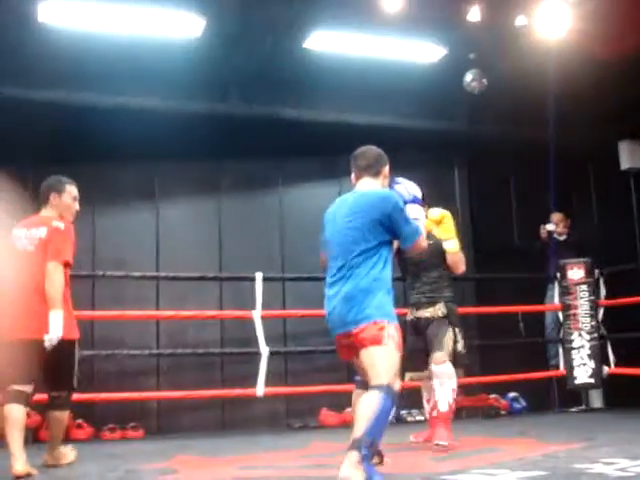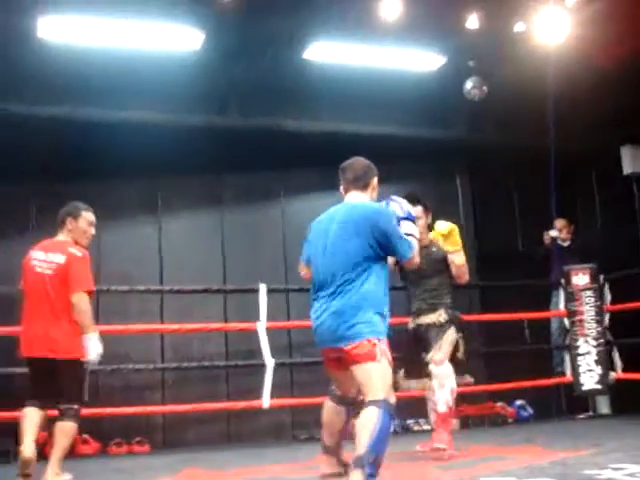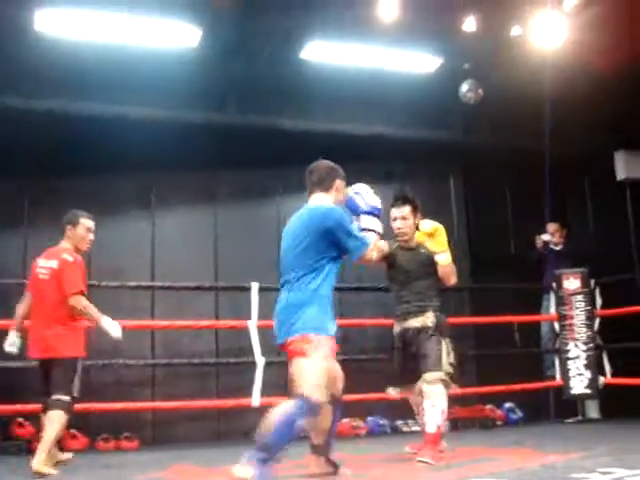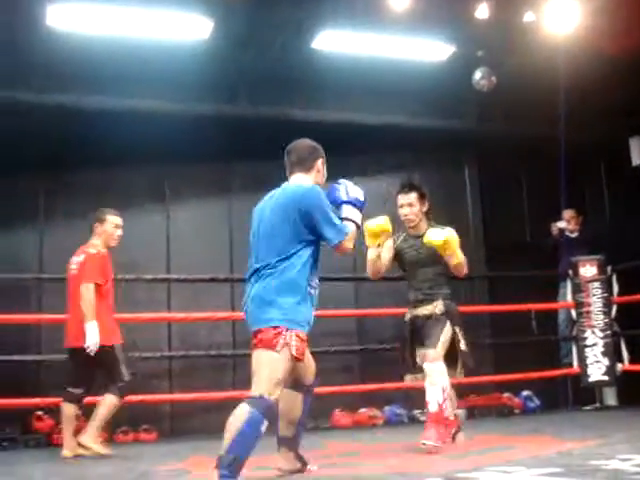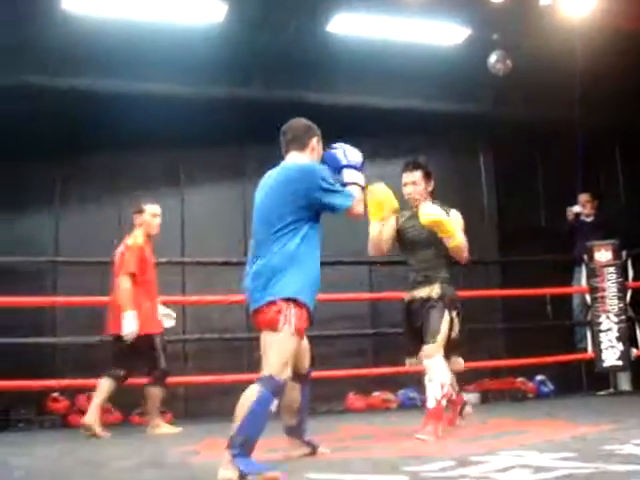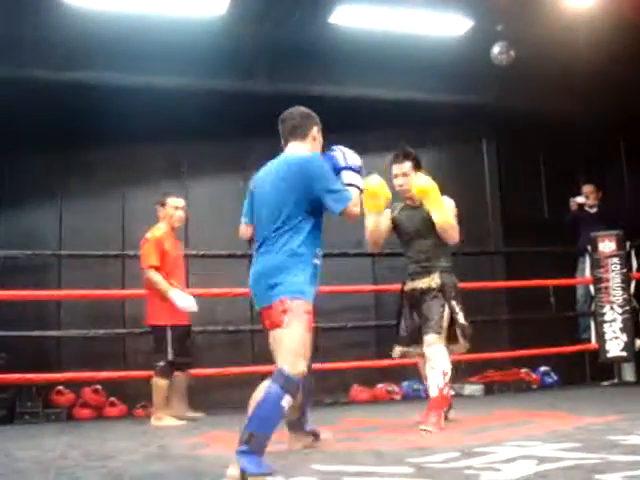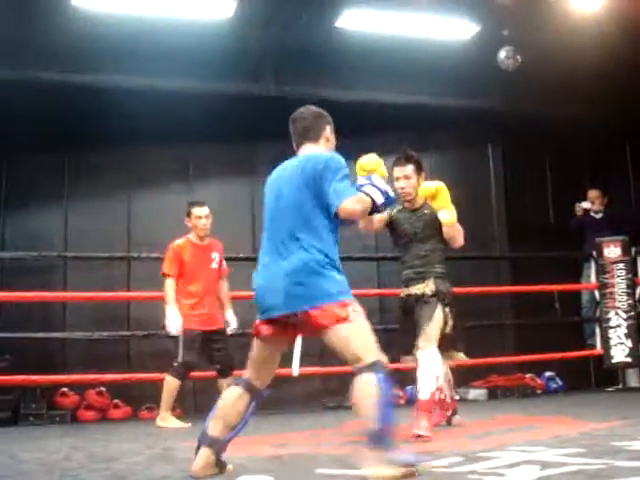
dt=0.3s
person 1, frame 1
left shoulder: (334, 209)
right shoulder: (386, 199)
right elbow: (418, 244)
right wrist: (412, 206)
left hip: (338, 309)
right hip: (369, 308)
left knee: (370, 379)
right knee: (385, 386)
left ankle: (364, 447)
person 1, frame 2
left shoulder: (320, 222)
right shoulder: (377, 214)
left elbow: (306, 272)
right elbow: (411, 260)
right wrist: (406, 222)
left hip: (325, 322)
right hip: (359, 322)
left knee: (345, 393)
right knee: (381, 400)
person 1, frame 3
left shoulder: (297, 219)
right shoulder: (333, 214)
right elbow: (370, 255)
right wrist: (370, 216)
left hip: (296, 318)
right hip: (308, 320)
left knee: (334, 387)
right knee: (311, 399)
person 1, frame 4
left shoulder: (267, 202)
right shoulder: (310, 195)
right elbow: (344, 244)
right wrist: (351, 207)
left hip: (268, 304)
right hip: (282, 310)
left knee: (304, 376)
right knee: (265, 397)
person 1, frame 5
left shoulder: (273, 179)
right shoulder: (308, 171)
right elbow: (353, 209)
right wrist: (353, 171)
left hip: (275, 285)
right hip: (283, 287)
left knee: (300, 365)
right knee: (276, 375)
left ankle: (296, 438)
person 1, frame 6
left shoulder: (262, 175)
right shoulder: (310, 164)
left elbow: (246, 231)
right elbow: (351, 210)
right wrist: (350, 172)
left hip: (275, 280)
right hip: (288, 283)
left knee: (300, 359)
right knee: (291, 372)
left ankle: (298, 429)
person 1, frame 7
left shoulder: (277, 177)
right shoulder: (326, 163)
right elbow: (348, 210)
right wrist: (375, 194)
left hip: (272, 293)
right hip: (316, 285)
left knee: (251, 381)
right knee: (370, 363)
person 2, frame 1
left shoulder: (439, 237)
left elbow: (459, 268)
left wrist: (449, 235)
left hip: (441, 312)
right hip: (416, 314)
left knee: (440, 362)
right knee: (423, 373)
left ankle: (444, 426)
right ankle: (434, 426)
person 2, frame 2
left shoulder: (442, 246)
left elbow: (462, 278)
left wrist: (454, 248)
left hip: (443, 318)
right hip: (417, 323)
left knee: (439, 363)
right knee: (426, 379)
left ankle: (445, 428)
right ankle: (440, 432)
person 2, frame 3
left shoulder: (431, 246)
right shoulder: (389, 249)
left elbow: (450, 280)
left wrist: (439, 248)
left hip: (431, 323)
right hip: (403, 326)
left knee: (431, 380)
right knee: (412, 386)
left ankle: (433, 443)
right ankle: (430, 435)
person 2, frame 4
left shoulder: (445, 234)
right shoulder: (395, 242)
left elbow: (461, 271)
right elbow: (374, 272)
left wrist: (451, 248)
right wrist: (373, 244)
left hip: (440, 310)
right hip: (414, 314)
left knee: (432, 360)
right knee: (426, 374)
left ankle: (436, 426)
right ankle: (451, 424)
person 2, frame 5
left shoulder: (449, 215)
right shoulder: (398, 220)
left elbow: (462, 255)
right elbow: (376, 250)
left wrist: (444, 226)
right wrist: (377, 216)
left hip: (440, 294)
right hip: (415, 296)
left knee: (433, 353)
right knee: (428, 357)
left ankle: (434, 419)
right ankle: (456, 401)
person 2, frame 6
left shoulder: (444, 203)
right shoulder: (393, 212)
left elbow: (452, 237)
right elbow: (374, 243)
left wrist: (434, 202)
right wrist: (372, 210)
left hip: (439, 283)
right hip: (413, 287)
left knee: (433, 342)
right knee: (420, 350)
left ankle: (435, 410)
right ankle: (444, 401)
person 2, frame 7
left shoulder: (435, 208)
right shoulder: (391, 213)
left elbow: (456, 242)
right elbow: (366, 222)
left wrist: (445, 207)
left hip: (432, 289)
right hip: (405, 292)
left knee: (426, 349)
right knee: (427, 354)
left ankle: (425, 416)
right ankle: (446, 405)
person 3, frame 1
right shoulder: (59, 229)
right elbow: (54, 271)
right wrist: (56, 314)
right hip: (51, 325)
right knee: (61, 393)
right ankle: (55, 452)
person 3, frame 2
left shoulder: (34, 252)
right shoulder: (77, 255)
left elbow: (27, 295)
right elbow: (79, 300)
right wrist: (91, 336)
left hip: (33, 341)
right hip: (67, 344)
left knee: (35, 400)
right knee: (69, 407)
left ankle: (27, 446)
person 3, frame 3
left shoulder: (42, 259)
right shoulder: (71, 259)
left elbow: (27, 299)
right elbow: (75, 300)
right wrist: (103, 321)
left hip: (41, 341)
right hip: (66, 343)
left knee: (51, 397)
right knee: (62, 400)
left ankle: (49, 452)
right ankle: (41, 457)
person 3, frame 4
left shoulder: (80, 255)
right shoulder: (97, 253)
right elbow: (87, 290)
right wrist: (92, 325)
left hip: (76, 334)
right hip: (96, 334)
left knee: (75, 389)
right knee: (117, 384)
left ankle: (69, 444)
right ankle: (90, 434)
person 3, frame 5
left shoulder: (137, 244)
right shoulder: (136, 244)
right elbow: (124, 280)
left wrist: (158, 308)
right wrist: (129, 314)
right hip: (135, 321)
left knee: (119, 370)
right knee: (158, 370)
left ankle: (93, 415)
right ankle: (154, 422)
person 3, frame 6
left shoulder: (172, 238)
right shoulder: (154, 237)
right elbow: (150, 272)
right wrist: (173, 294)
left hip: (174, 312)
right hip: (165, 313)
left knee: (182, 359)
right knee: (166, 361)
left ankle: (178, 407)
right ankle: (159, 414)
person 3, frame 7
left shoulder: (217, 247)
right shoulder: (178, 247)
right elbow: (169, 280)
left wrist: (229, 310)
right wrist: (172, 309)
left hip: (214, 320)
right hip: (187, 319)
left knee: (225, 363)
right knee: (183, 364)
right ankle: (165, 415)
person 4, frame 1
left shoulder: (575, 240)
right shoulder: (548, 240)
left elbow: (582, 256)
right wrist: (543, 240)
right hip: (554, 285)
right knee: (551, 324)
right ankle: (555, 362)
person 4, frame 2
left shoulder: (578, 246)
right shoulder: (552, 246)
right wrist: (547, 246)
right hip: (558, 292)
right knee: (557, 330)
right ankle: (560, 368)
person 4, frame 3
left shoulder: (570, 250)
right shoulder: (544, 251)
right wrist: (539, 250)
right hip: (550, 295)
right knee: (547, 334)
right ankle: (550, 372)
person 4, frame 4
left shoulder: (586, 237)
right shoulder: (560, 237)
right wrist: (554, 237)
right hip: (566, 282)
right knee: (564, 321)
right ankle: (567, 360)
person 4, frame 5
left shoulder: (601, 221)
right shoulder: (575, 222)
right wrist: (569, 221)
right hip: (581, 267)
right knee: (579, 306)
right ankle: (582, 345)
person 4, frame 6
left shoulder: (605, 212)
right shoulder: (578, 213)
left elbow: (614, 229)
right elbow: (569, 228)
right wrist: (573, 212)
right hip: (585, 258)
right knee: (582, 297)
right ankle: (586, 335)
person 4, frame 7
left shoulder: (611, 218)
right shoulder: (584, 219)
right elbow: (574, 232)
right wrist: (578, 217)
right hip: (590, 264)
right knee: (588, 303)
right ankle: (591, 341)
